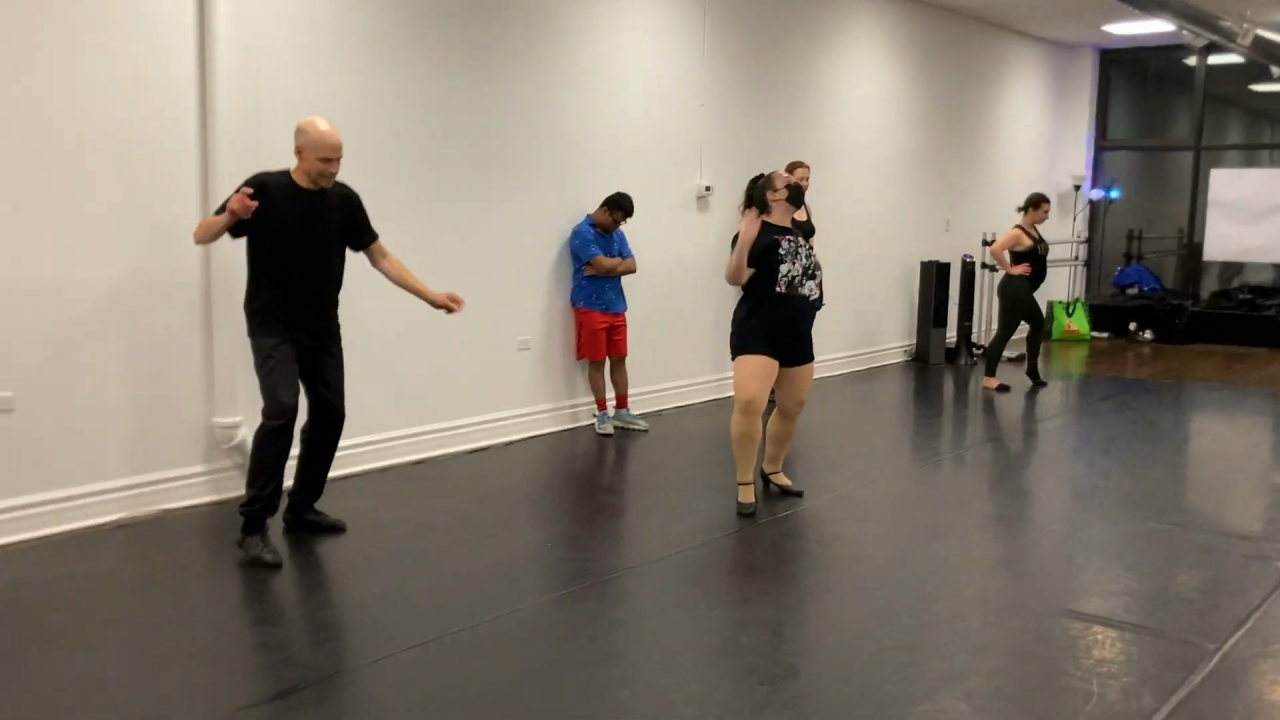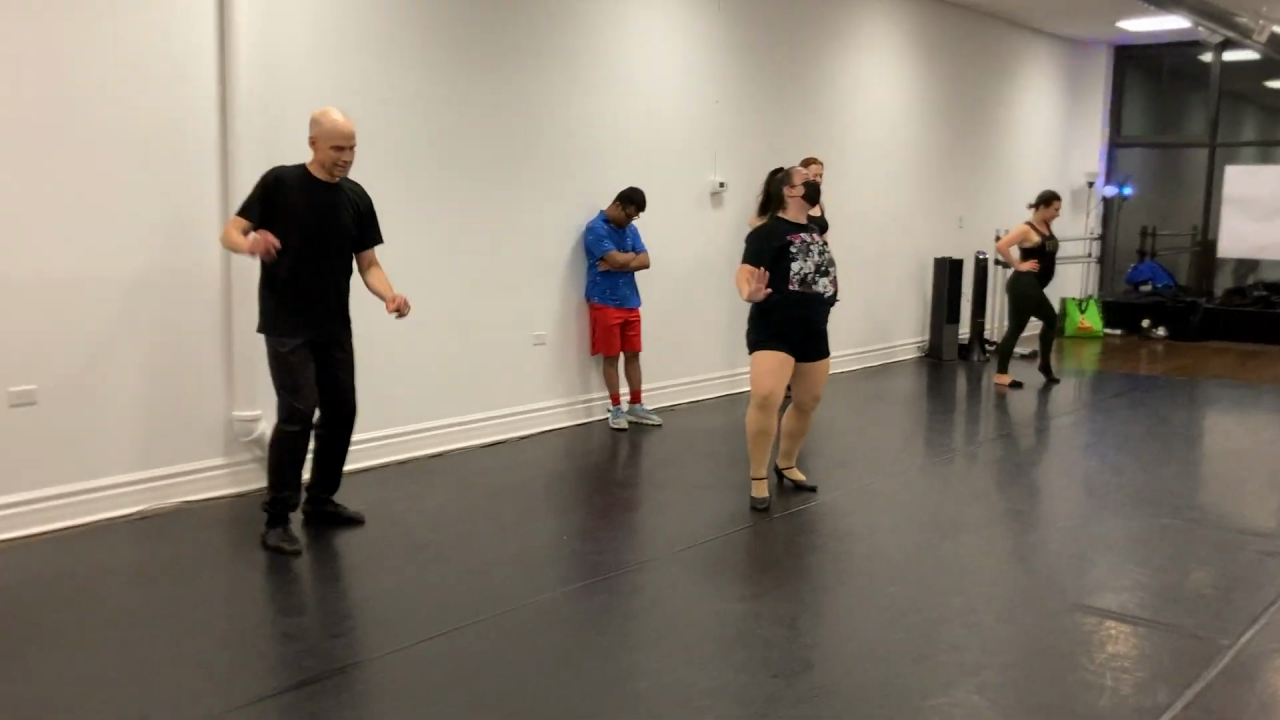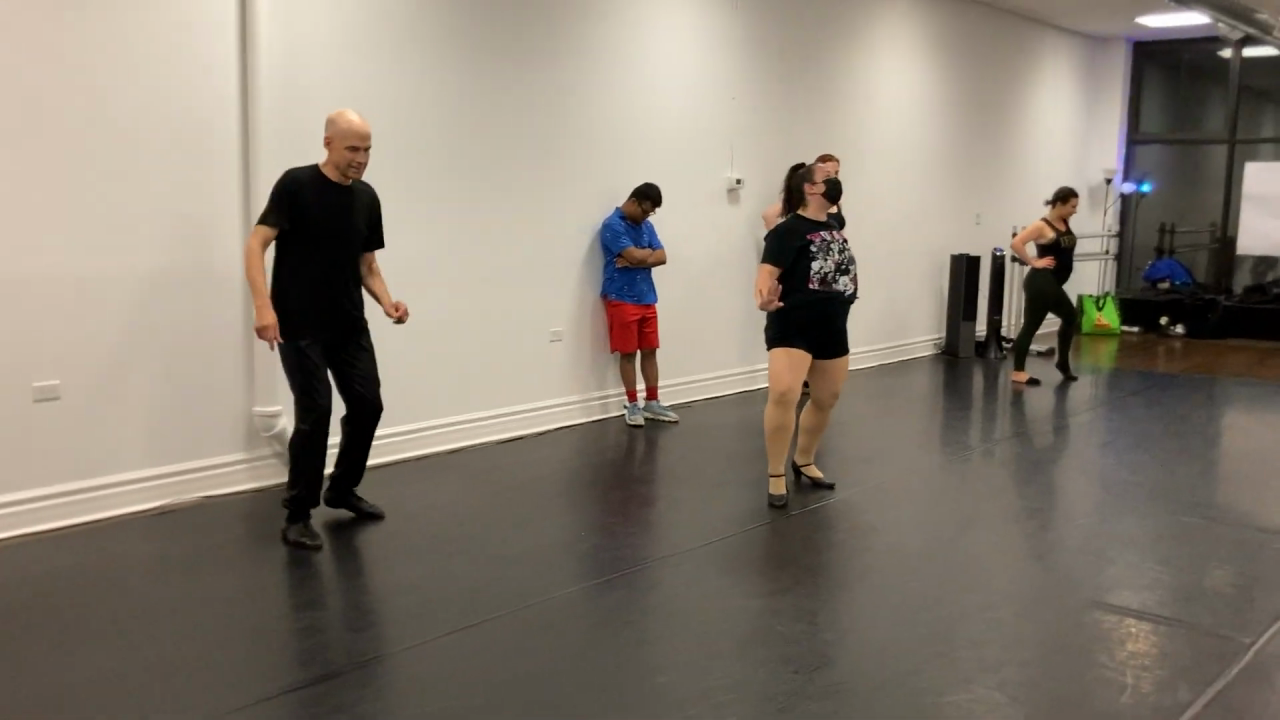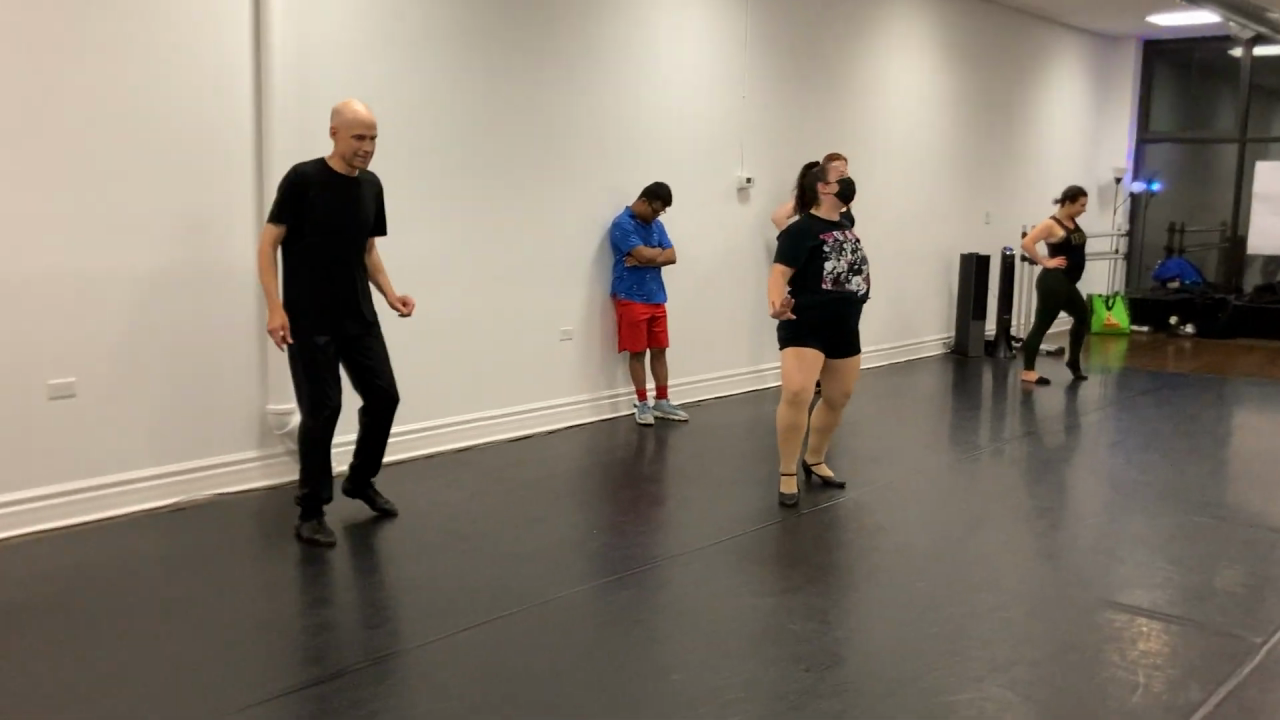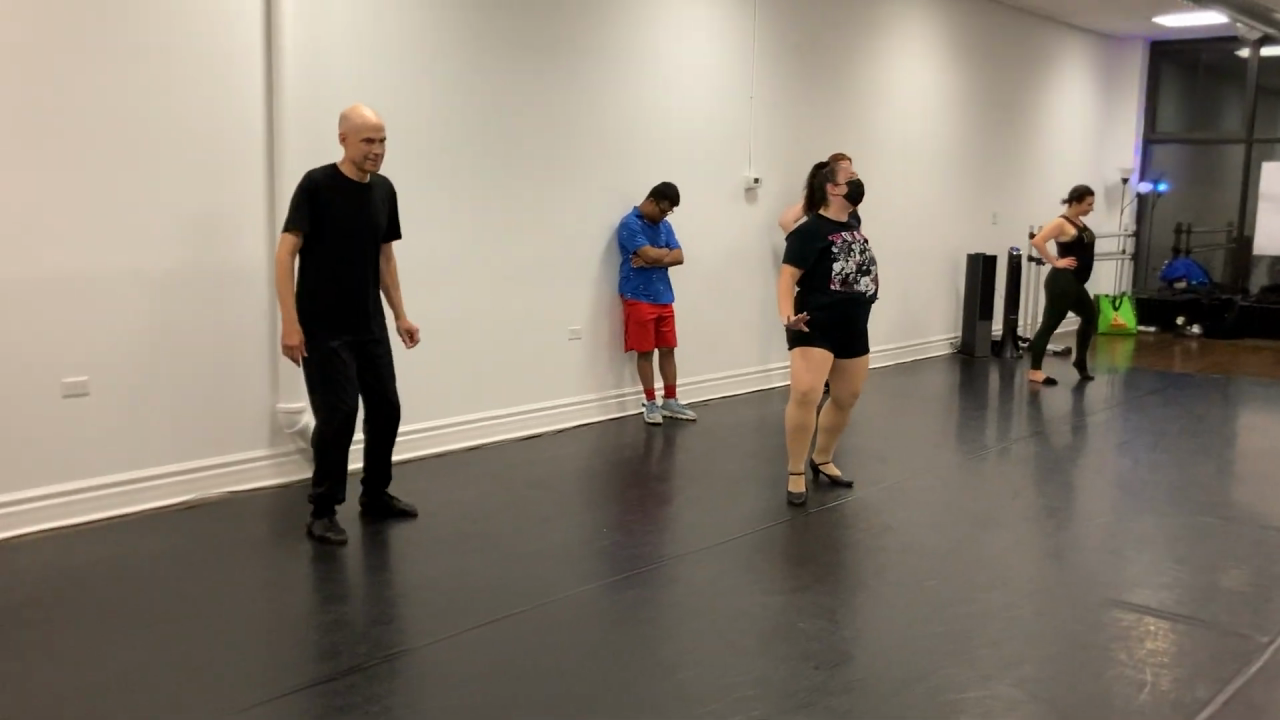
dt=0.2s
person 1, frame 1
left shoulder: (344, 200)
right shoulder: (264, 189)
left elbow: (381, 257)
right elbow: (202, 235)
left wrist: (430, 296)
right wrist: (230, 215)
left hip: (322, 330)
right hip: (272, 328)
left knee: (328, 415)
right knee: (280, 412)
left ankle: (301, 508)
right ankle: (253, 526)
person 1, frame 2
left shoulder: (356, 197)
right shoulder: (279, 183)
left elbow: (368, 265)
right elbow: (230, 233)
left wrist: (390, 296)
right wrist: (249, 243)
left hip: (334, 328)
right hip: (286, 327)
left knee: (341, 412)
right knee: (297, 413)
left ankle: (320, 500)
right ankle: (277, 519)
person 1, frame 3
left shoulder: (367, 197)
right shoulder: (296, 184)
right elbow: (257, 244)
left wrist: (388, 302)
right wrist: (263, 306)
left hip: (350, 326)
right hip: (300, 328)
left knee: (367, 405)
right knee: (315, 413)
left ankle: (342, 488)
right ankle: (297, 515)
person 1, frame 4
left shoulder: (371, 185)
right shoulder: (302, 179)
right elbow: (268, 243)
left wrist: (390, 295)
right wrist: (275, 308)
left hip: (359, 319)
right hip: (310, 323)
left knee: (384, 397)
right knee: (321, 412)
left ankle: (361, 480)
right ankle: (311, 513)
person 1, frame 5
left shoulder: (384, 190)
right shoulder: (316, 185)
right elbow: (286, 254)
left wrist: (400, 315)
right wrist: (290, 323)
left hip: (370, 327)
right hip: (324, 329)
left knee: (385, 409)
right knee: (337, 415)
left ankle: (375, 494)
right ankle: (323, 511)
person 2, frame 1
left shoulder: (796, 233)
right shoulder: (759, 235)
right elbow: (734, 277)
right wrist: (744, 242)
left hip: (797, 336)
right hip: (756, 333)
left knee: (793, 407)
right knee: (749, 401)
left ankle: (773, 470)
right ankle: (745, 484)
person 2, frame 2
left shoulder: (813, 230)
right shoulder: (768, 232)
right elbow: (745, 275)
right wrist: (751, 294)
left hip: (813, 331)
right hip: (773, 330)
left knee: (808, 402)
right knee: (766, 397)
left ankle: (786, 465)
right ankle: (758, 479)
person 2, frame 3
left shoulder: (833, 227)
right shoulder: (788, 231)
right elbow: (766, 275)
right wrist: (764, 300)
left hip: (832, 329)
right hip: (792, 328)
left knee: (827, 398)
right knee: (783, 393)
left ankle: (804, 461)
right ankle: (776, 476)
person 2, frame 4
left shoulder: (845, 226)
right shoulder: (801, 230)
right elbow: (779, 274)
right wrist: (776, 306)
left hip: (844, 328)
right hip: (805, 328)
left knee: (838, 398)
right knee: (796, 393)
left ankle: (814, 461)
right ankle: (787, 475)
person 2, frame 5
left shoulder: (853, 225)
right shoulder: (810, 231)
right elbow: (788, 276)
right wrist: (787, 314)
left hip: (852, 328)
right hip: (815, 328)
left knee: (847, 398)
right knee: (805, 393)
left ankle: (822, 460)
right ankle: (795, 474)
person 3, frame 1
left shoulder: (617, 234)
right shoulder: (582, 233)
left elbow: (631, 266)
right elbow: (604, 264)
left wrist: (604, 269)
right wrist: (618, 261)
left hip: (616, 306)
right hip: (591, 307)
left knee: (619, 359)
right knee: (597, 361)
left ankle: (622, 411)
right ankle: (602, 414)
person 3, frame 2
left shoulder: (630, 229)
right shoulder: (595, 228)
left elbow: (645, 261)
right elbow: (617, 259)
left wrist: (618, 264)
right wrist: (631, 256)
left hip: (630, 301)
right hip: (605, 303)
left knee: (633, 355)
right knee: (611, 356)
left ankle: (636, 407)
right ankle: (616, 409)
person 3, frame 3
left shoulder: (646, 225)
right shoulder: (612, 225)
left elbow: (661, 257)
right elbow: (635, 255)
left wrist: (634, 261)
right wrist: (648, 252)
left hip: (647, 297)
right hip: (622, 299)
left knee: (650, 351)
right knee: (628, 353)
left ankle: (652, 403)
right ankle: (633, 405)
person 3, frame 4
left shoulder: (657, 225)
right shoulder: (622, 224)
left elbow: (671, 256)
right elbow: (645, 254)
left wrist: (644, 260)
right wrist: (658, 251)
left hip: (656, 297)
right hip: (631, 298)
left knee: (659, 350)
right knee: (637, 352)
left ankle: (662, 402)
right ankle: (642, 404)
person 3, frame 5
left shoulder: (664, 225)
right shoulder: (629, 224)
left elbow: (678, 257)
right elbow: (650, 254)
left wrist: (652, 259)
right wrist: (665, 252)
left hip: (664, 297)
right hip: (638, 298)
left knee: (668, 350)
right knee: (645, 352)
left ankle: (670, 401)
right ankle: (651, 404)
person 4, frame 1
left shoulder: (1033, 229)
right shoulder: (1017, 233)
right elbow: (995, 249)
right wrist: (1010, 269)
left hip: (1024, 291)
right hip: (1015, 289)
left knee: (1038, 325)
right knee: (1005, 332)
left ankle: (1032, 370)
right ankle: (989, 377)
person 4, frame 2
left shoulder: (1046, 226)
right shoulder: (1026, 229)
right elbow: (1001, 246)
right wrist: (1018, 265)
left hip: (1034, 288)
right hip: (1023, 286)
left knee: (1051, 320)
right knee: (1015, 329)
left ankle: (1045, 366)
right ankle: (1001, 374)
person 4, frame 3
left shoulder: (1065, 223)
right shoulder: (1042, 225)
right elbow: (1016, 243)
right wrist: (1033, 263)
left hip: (1054, 285)
right hip: (1041, 284)
left knee: (1070, 317)
right knee: (1031, 325)
left ankle: (1063, 364)
right ankle: (1018, 372)
person 4, frame 4
left shoulder: (1073, 221)
right shoulder: (1051, 224)
right elbow: (1026, 243)
right wrist: (1045, 262)
left hip: (1067, 283)
right hip: (1053, 283)
left knee: (1083, 316)
right knee: (1042, 325)
left ankle: (1074, 363)
right ankle: (1028, 371)
person 4, frame 5
left shoulder: (1078, 222)
right shoulder: (1061, 223)
right elbow: (1037, 241)
right wrist: (1055, 262)
left hip: (1076, 283)
right hip: (1062, 282)
left knee: (1090, 317)
right knee: (1049, 325)
left ankle: (1080, 362)
right ankle: (1035, 371)
